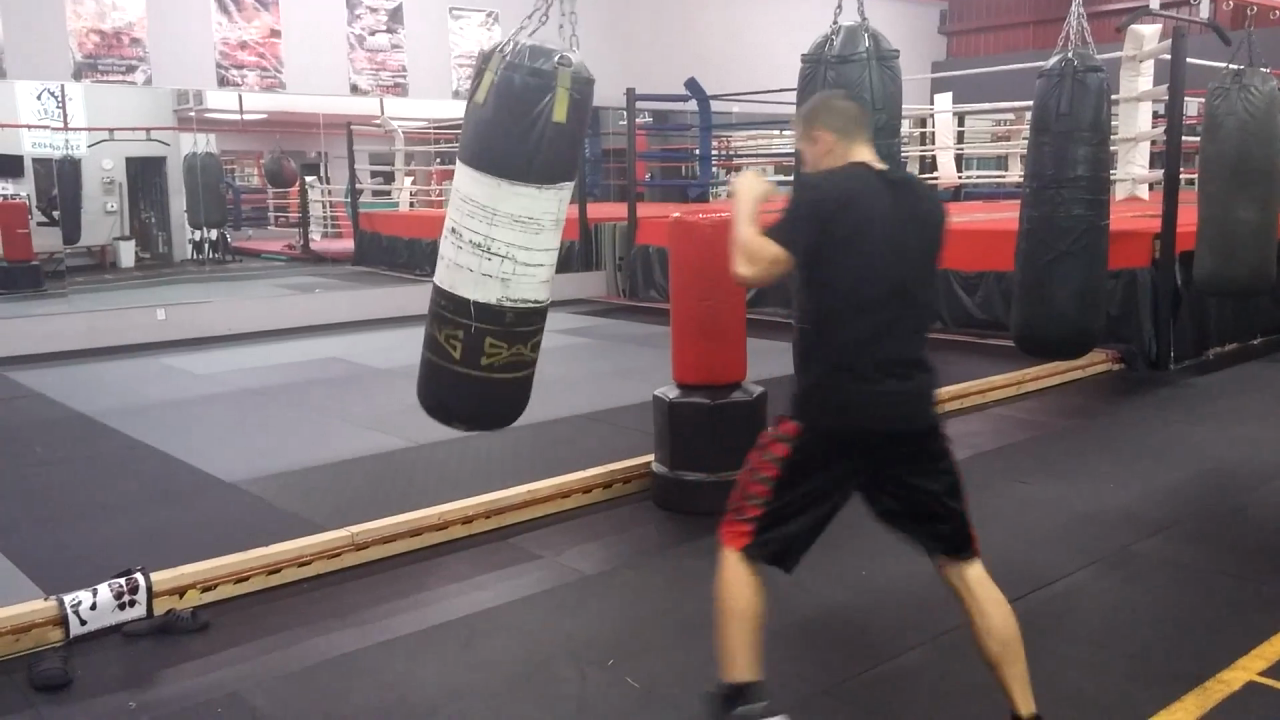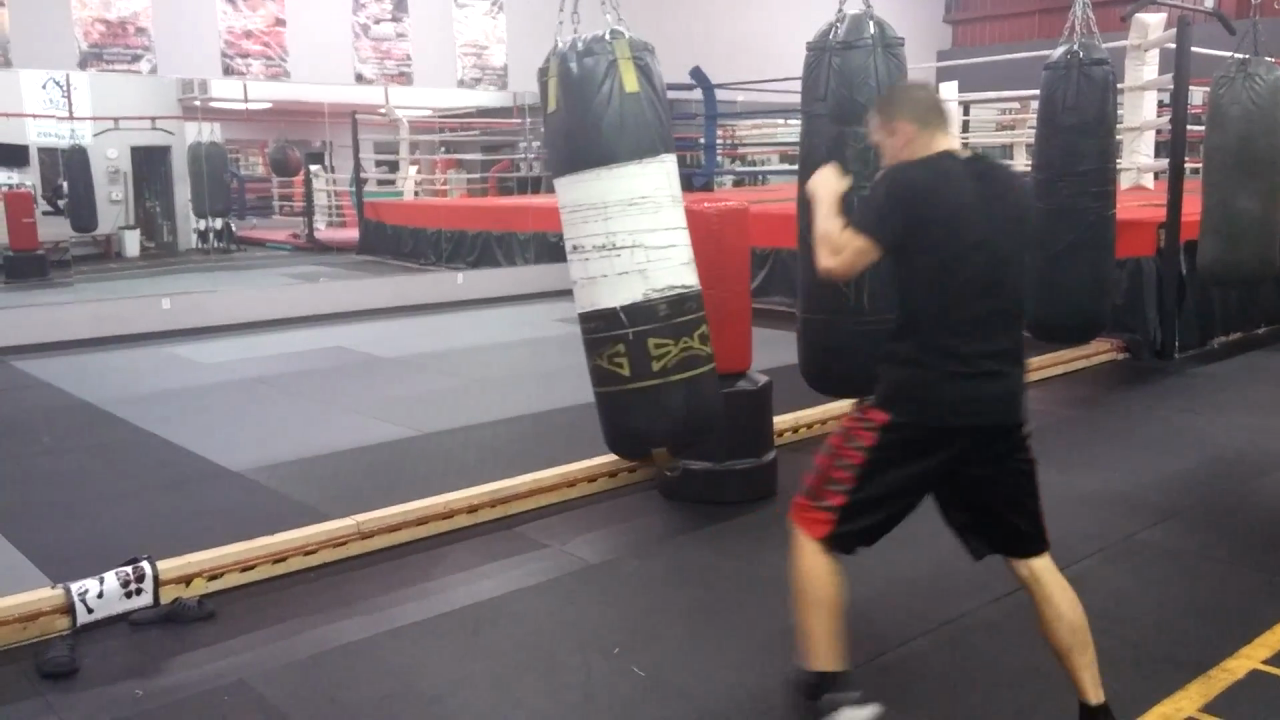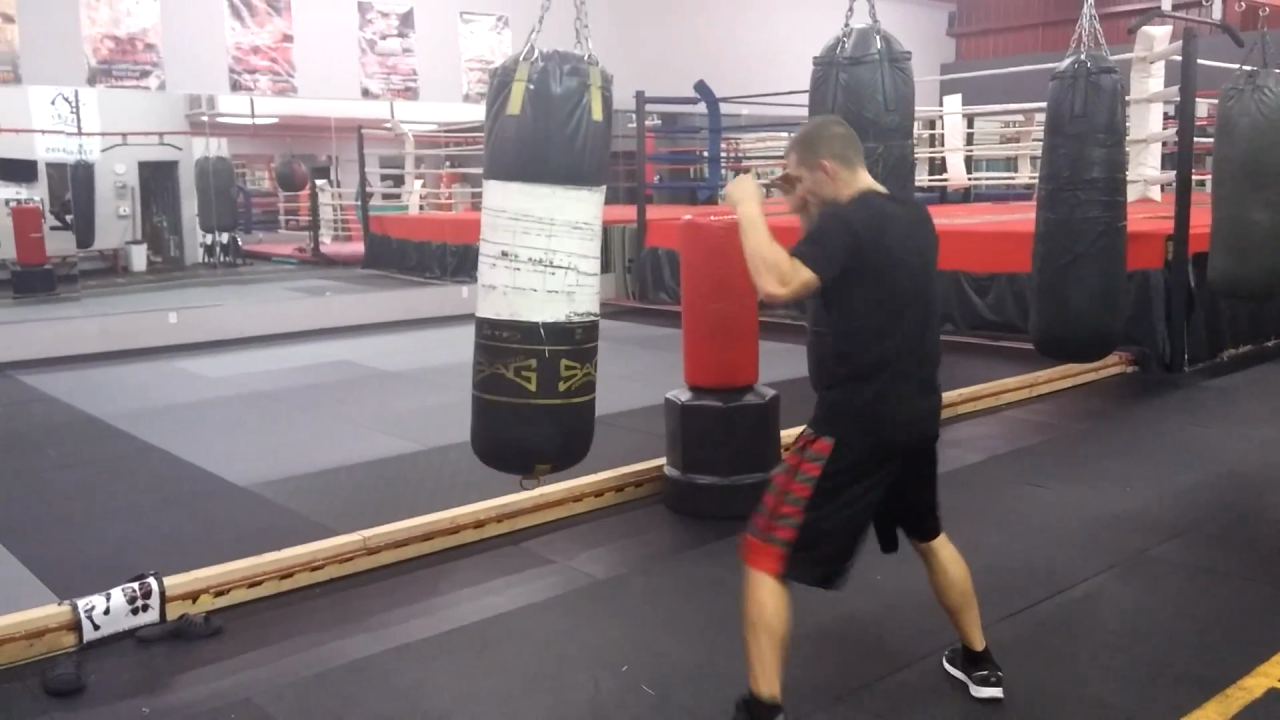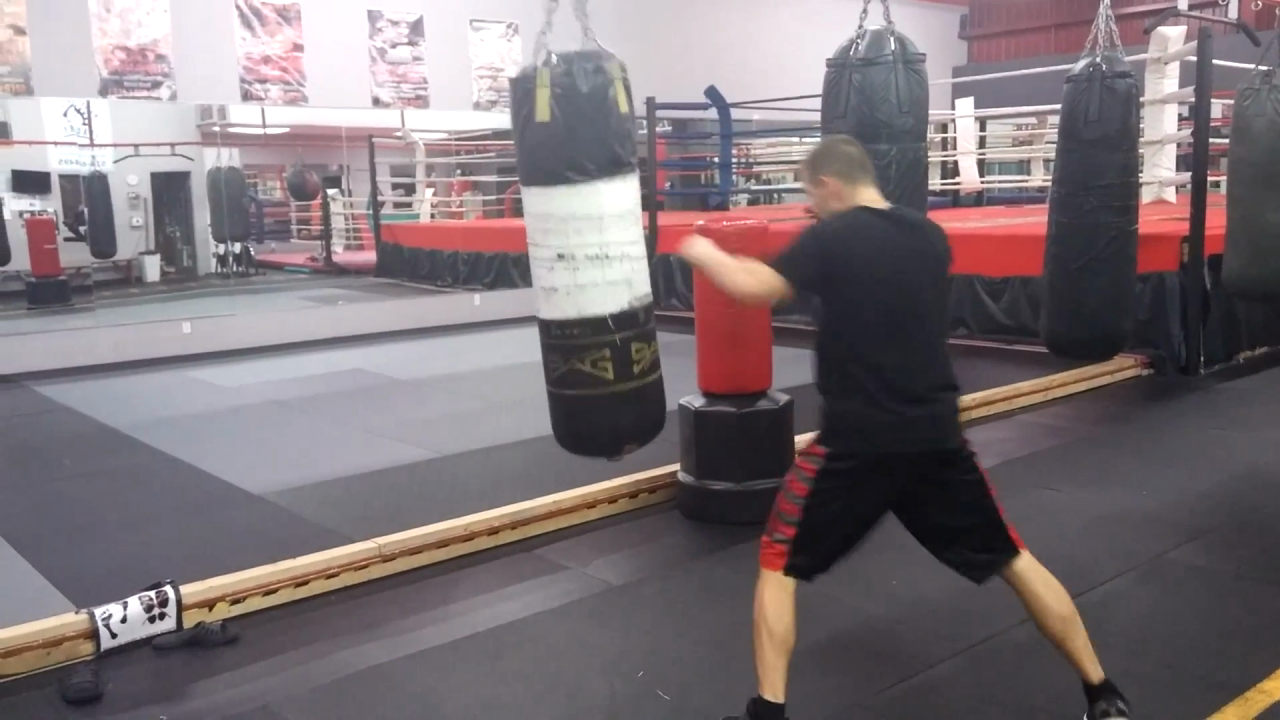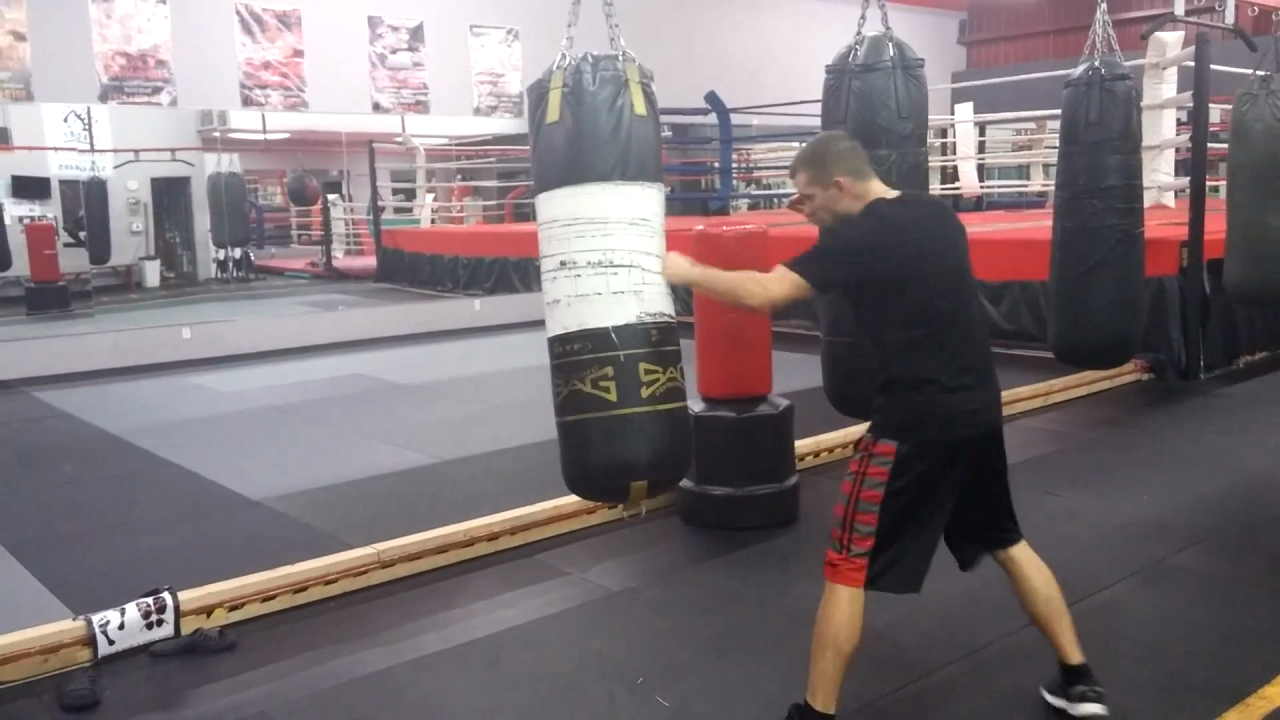
dt=1s
person 1, frame 1
left shoulder: (823, 194)
right shoulder: (925, 202)
left elbow: (753, 268)
left wrist: (747, 197)
left hip: (830, 414)
right hip: (910, 415)
left knee: (739, 543)
right knee: (965, 566)
person 1, frame 2
left shoulder: (908, 182)
right shoulder: (1012, 190)
left elbow: (835, 261)
left wrist: (826, 194)
left hip: (916, 403)
right hip: (998, 406)
left knee: (813, 526)
right knee: (1032, 562)
person 1, frame 3
left shoulder: (846, 221)
right shoulder: (913, 216)
left elbow: (778, 284)
left wrist: (748, 205)
right wrist: (815, 213)
left hip: (852, 424)
right hip: (916, 416)
left knee: (766, 559)
right knee: (928, 537)
right ankle: (980, 663)
person 1, frame 4
left shoulder: (831, 240)
right shoulder: (931, 236)
left elbow: (753, 287)
left wrist: (702, 251)
left hip: (855, 441)
right hip: (936, 436)
left knee: (779, 562)
right knee: (1013, 560)
person 1, frame 5
left shoulder: (859, 237)
right shoulder: (934, 215)
left elbow: (764, 294)
left wrist: (689, 272)
right wrist: (828, 227)
left hip: (910, 428)
right hip: (977, 416)
left knee: (848, 570)
right knee: (1006, 544)
